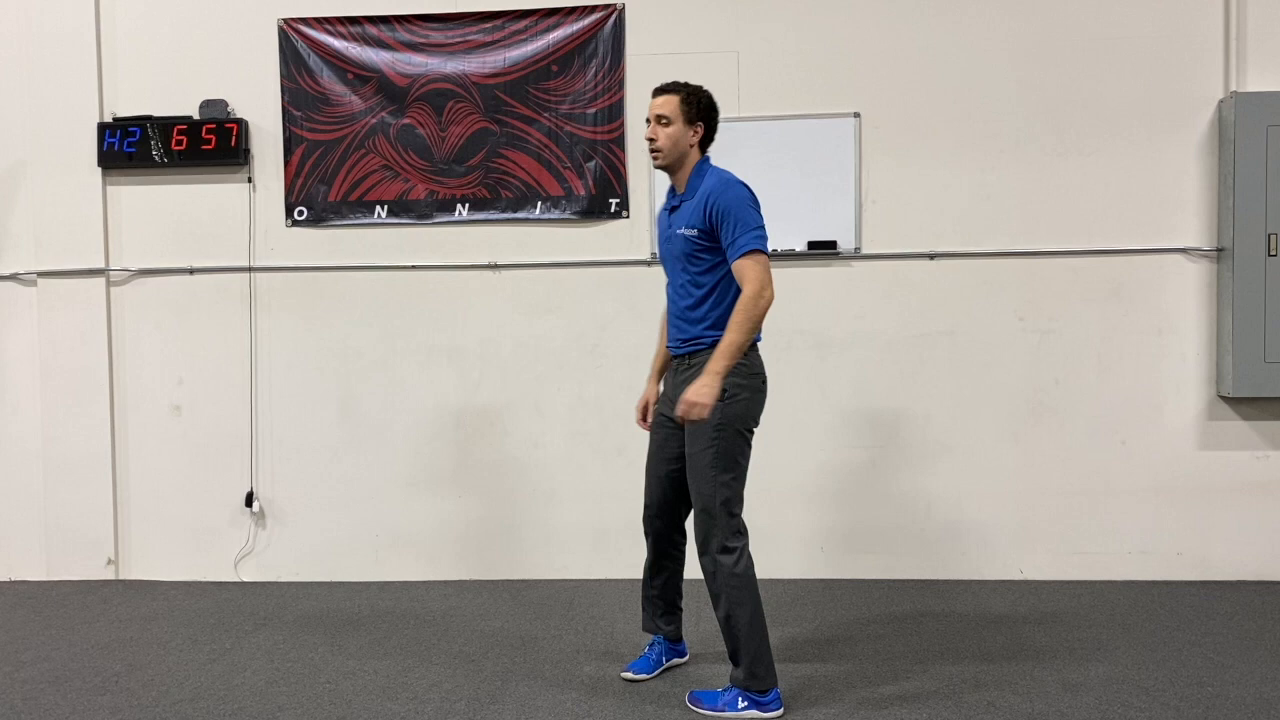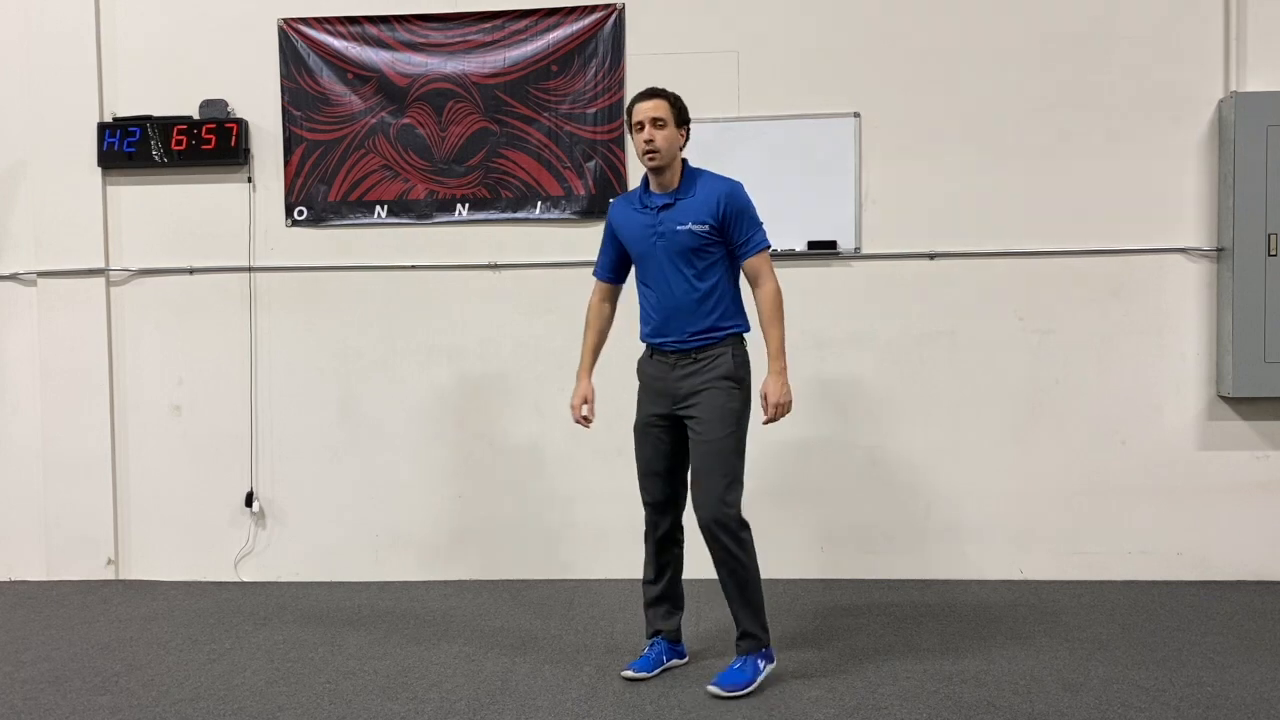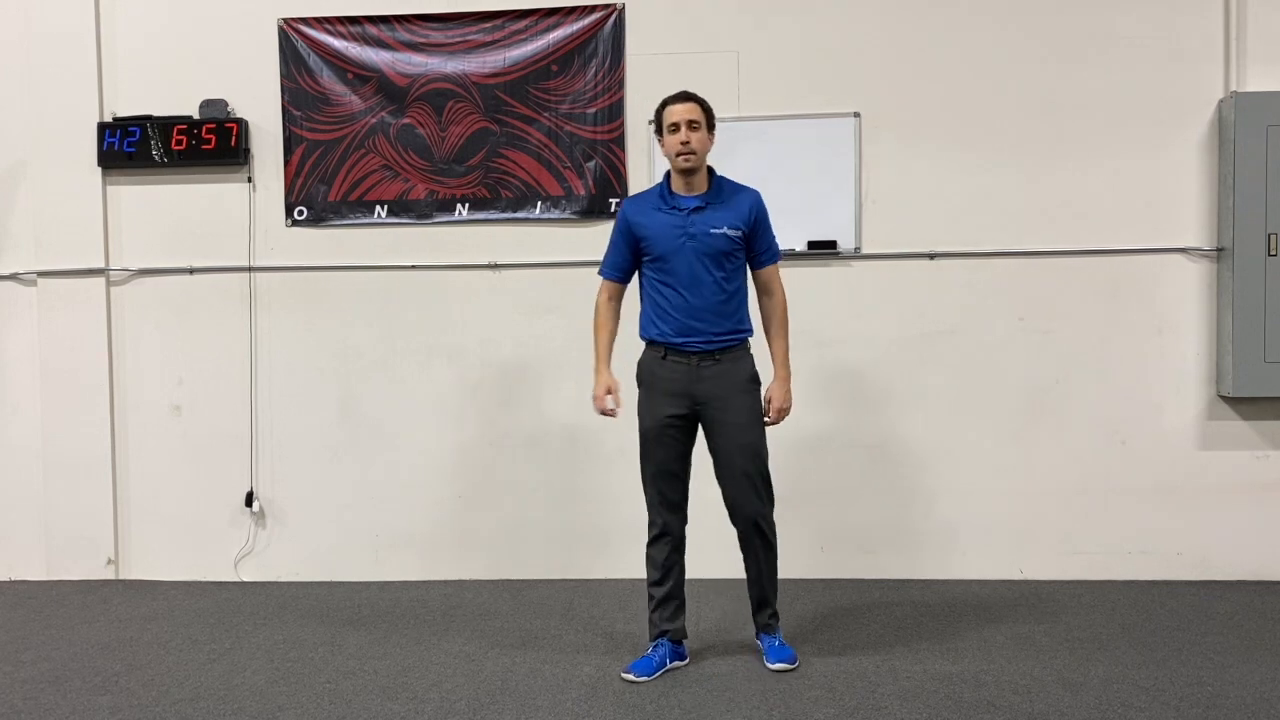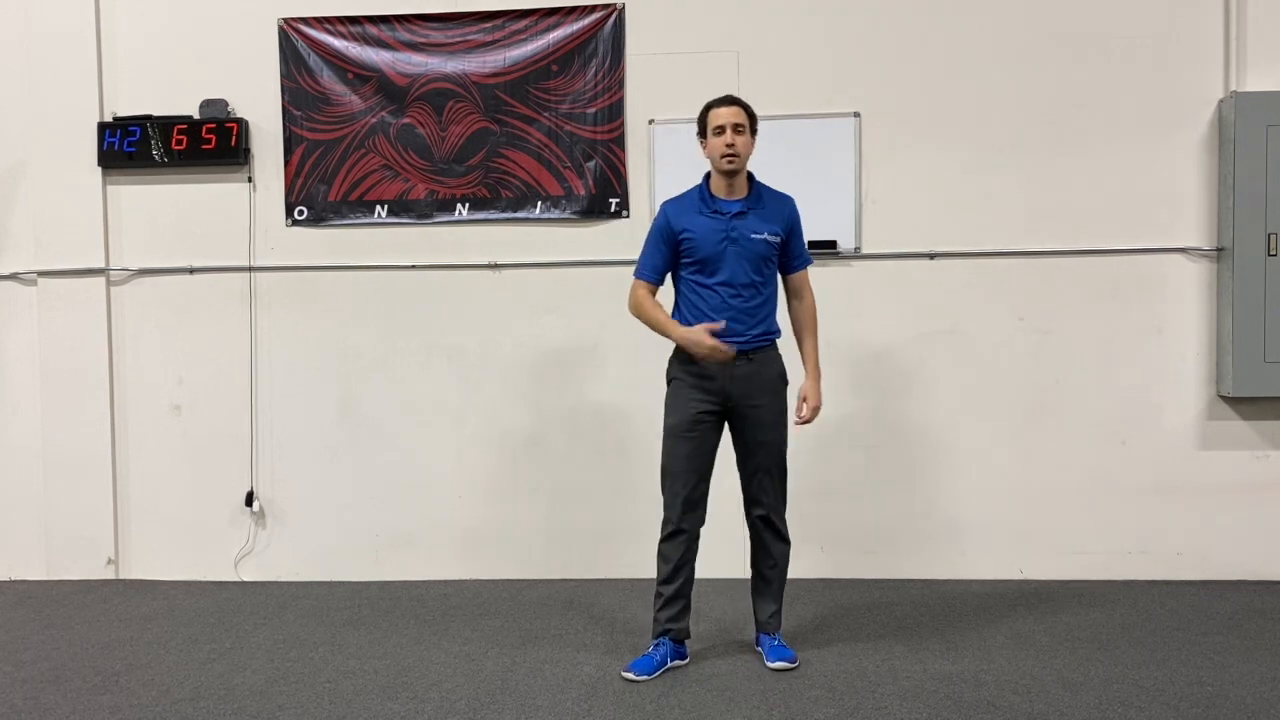
dt=0.3s
person 1, frame 1
left shoulder: (726, 194)
right shoulder: (669, 208)
left elbow: (756, 291)
left wrist: (714, 377)
right wrist: (656, 379)
left hip: (722, 382)
right hip: (682, 381)
left knee: (718, 531)
right knee: (660, 516)
right ankle: (664, 636)
person 1, frame 2
left shoulder: (724, 195)
right shoulder: (621, 213)
left elbow: (764, 282)
right elbow: (604, 297)
left wrist: (777, 369)
right wrist: (585, 374)
left hip: (717, 367)
right hip: (655, 372)
left knee: (717, 509)
right knee: (658, 514)
left ankle: (754, 647)
right ankle: (665, 637)
person 1, frame 3
left shoulder: (746, 204)
right shoulder: (636, 213)
left elbow: (771, 292)
right elbow: (608, 295)
left wrist: (781, 374)
right wrist: (603, 370)
left hip: (731, 371)
right hip: (663, 373)
left knee: (752, 510)
right knee: (665, 515)
left ankle: (768, 629)
right ankle: (666, 638)
person 1, frame 4
left shoulder: (781, 210)
right shoulder: (676, 213)
left elbow: (800, 295)
right elbow: (640, 295)
left wrist: (812, 374)
right wrist: (683, 336)
left hip: (761, 371)
right hip: (694, 373)
left knee: (767, 509)
right knee: (681, 511)
left ankle: (769, 630)
right ankle: (669, 637)
